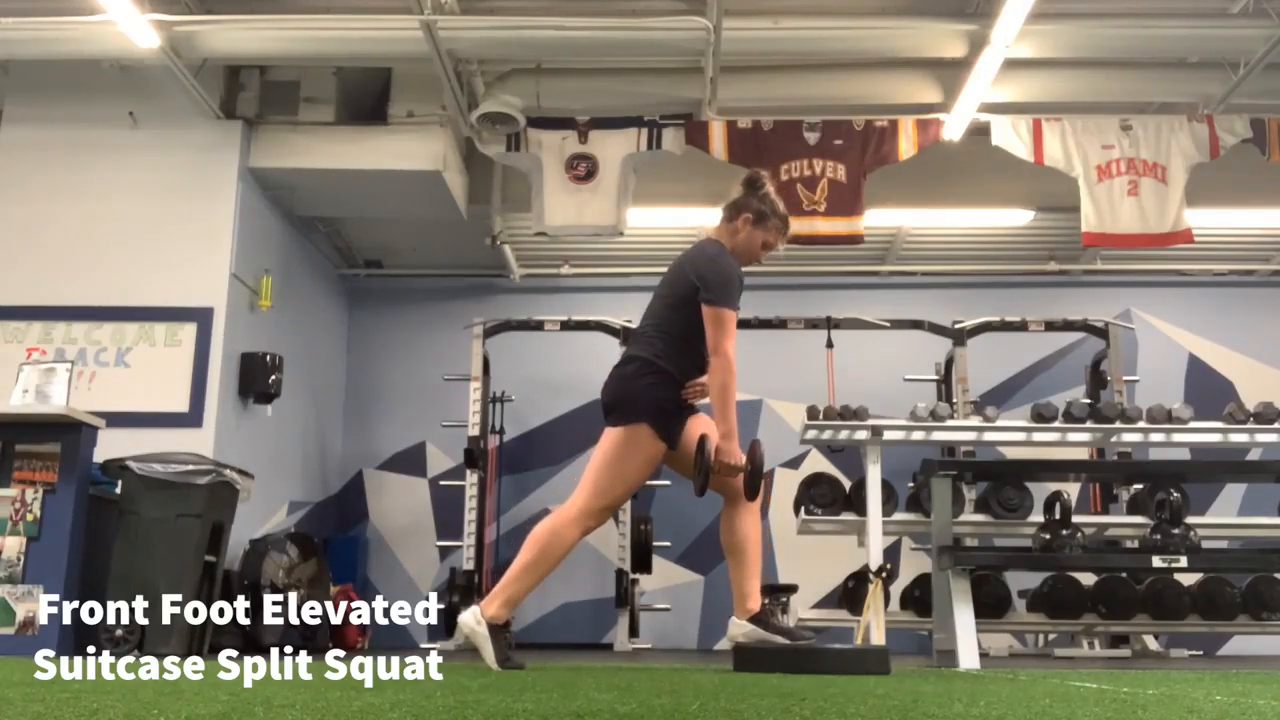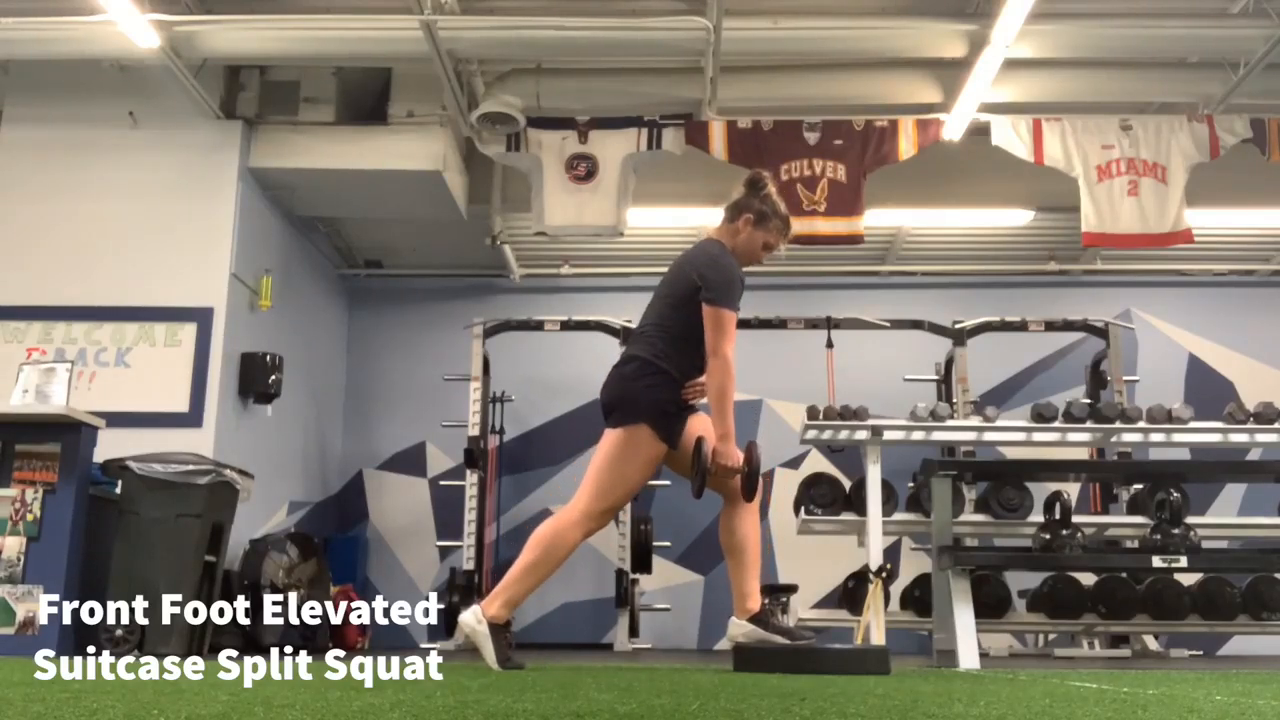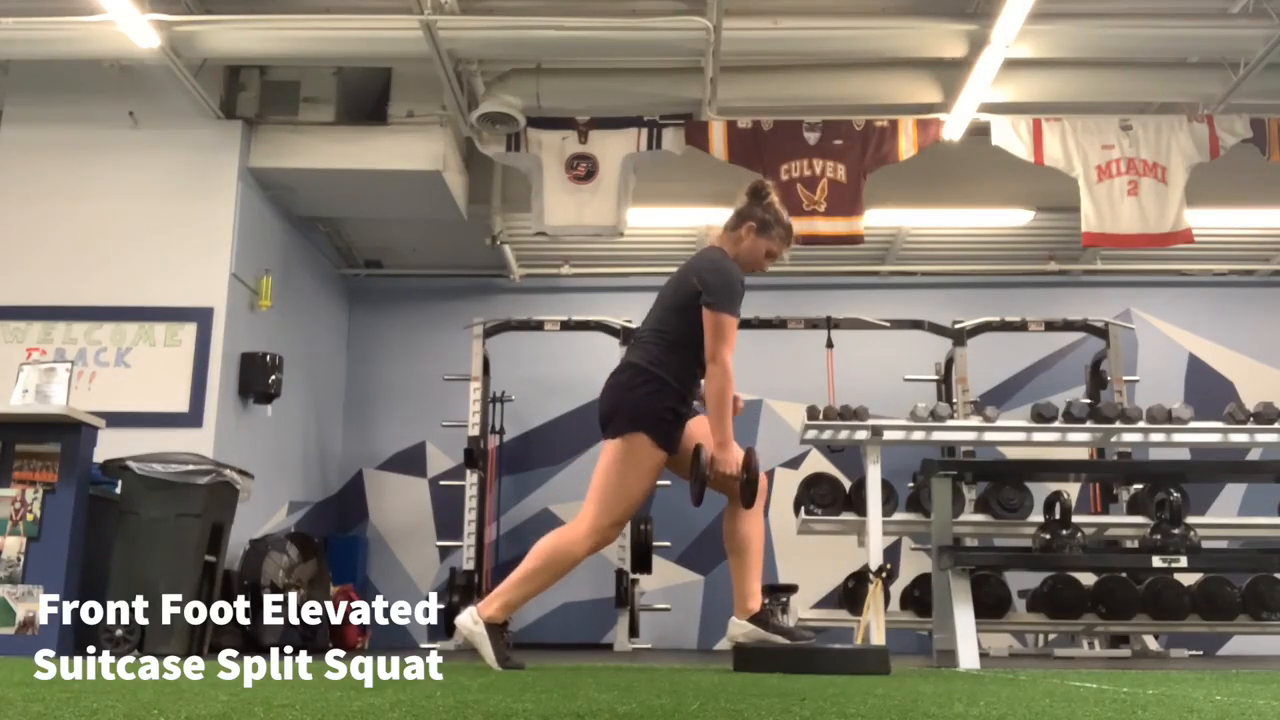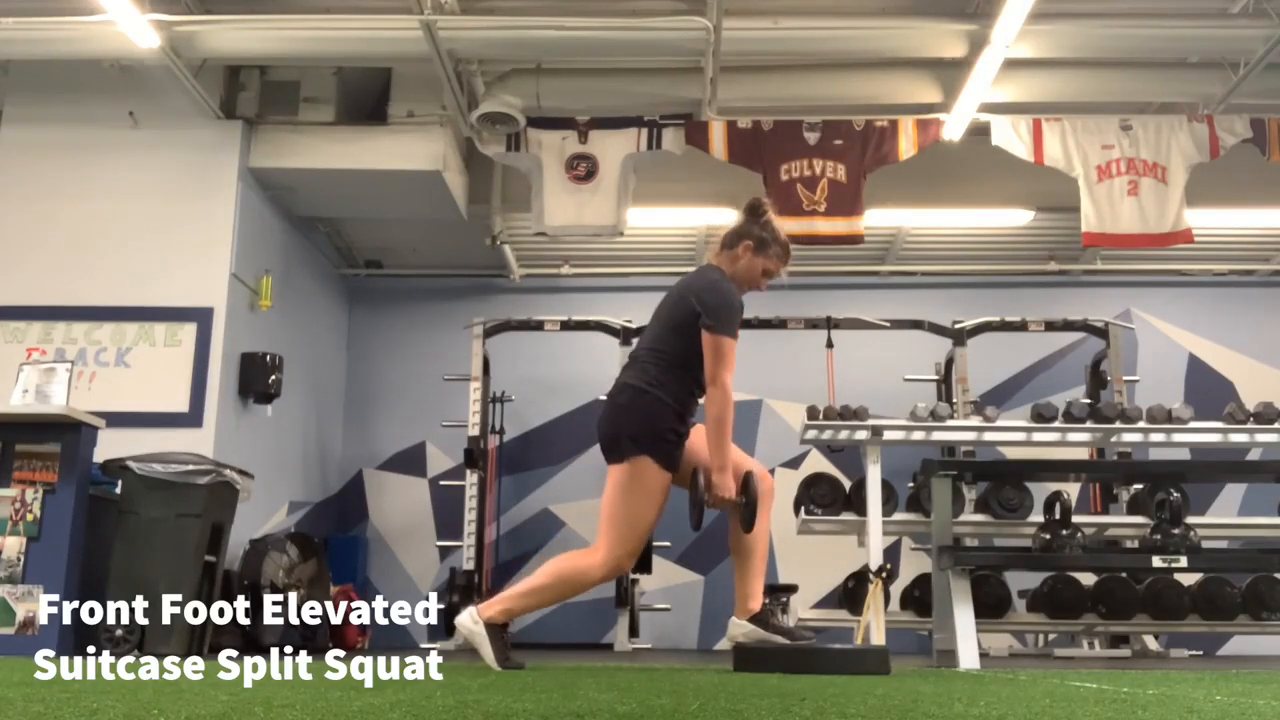
dt=0.3s
person 1, frame 1
left shoulder: (703, 259)
right shoulder: (721, 269)
right elbow: (722, 354)
left wrist: (704, 380)
right wrist: (728, 439)
left hip: (662, 397)
right hip: (644, 396)
left knee: (744, 487)
right knee: (586, 511)
left ankle: (749, 615)
right ankle: (490, 615)
person 1, frame 2
left shoulder: (704, 258)
right shoulder: (723, 269)
right elbow: (720, 355)
left wrist: (702, 380)
right wrist: (724, 438)
left hip: (662, 396)
right hip: (644, 395)
left knee: (742, 486)
right knee: (589, 513)
left ankle: (749, 616)
right ankle: (490, 615)
person 1, frame 3
left shoulder: (707, 265)
right shoulder: (724, 275)
right elbow: (719, 362)
left wrist: (718, 400)
right wrist: (723, 445)
left hip: (661, 403)
right hip: (643, 402)
left knee: (750, 485)
right knee: (596, 528)
left ankle: (750, 615)
right ankle: (486, 615)
person 1, frame 4
left shoulder: (701, 284)
right shoulder: (723, 295)
right elbow: (718, 386)
right wrist: (721, 470)
left hip: (655, 418)
right hip: (643, 421)
left knee: (759, 485)
right knee: (613, 557)
left ankle: (750, 615)
right ankle: (488, 615)
